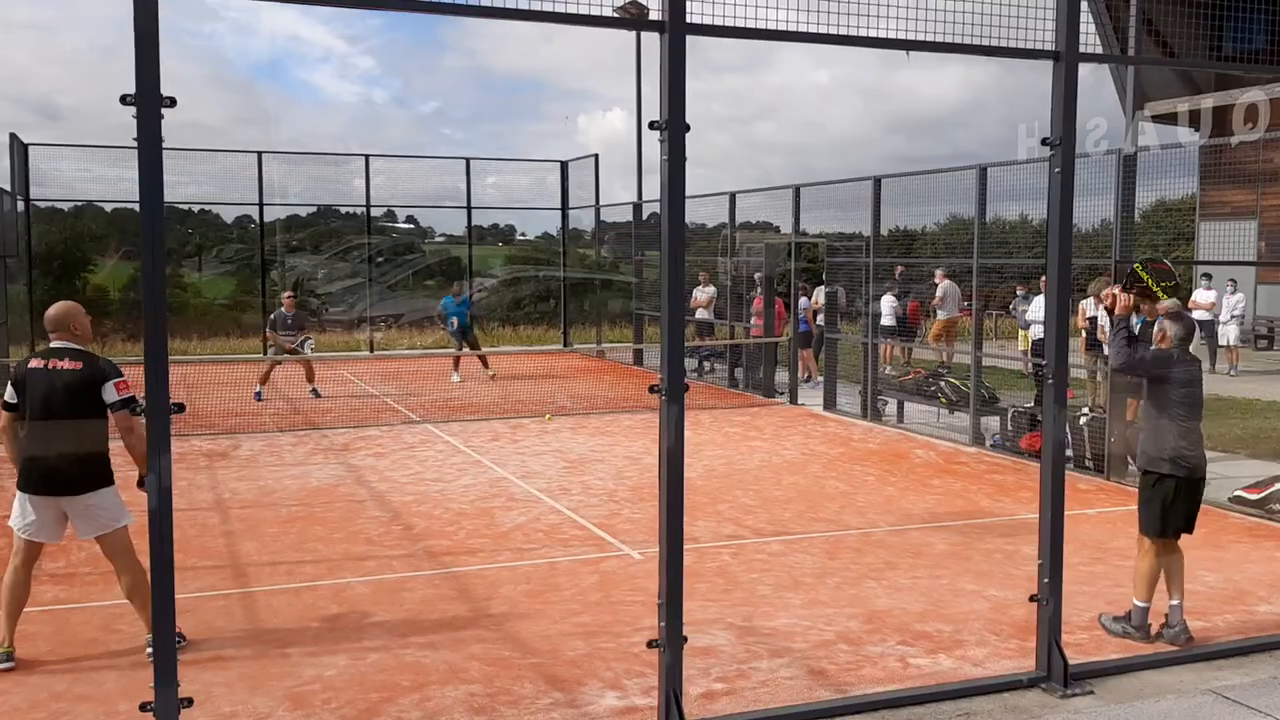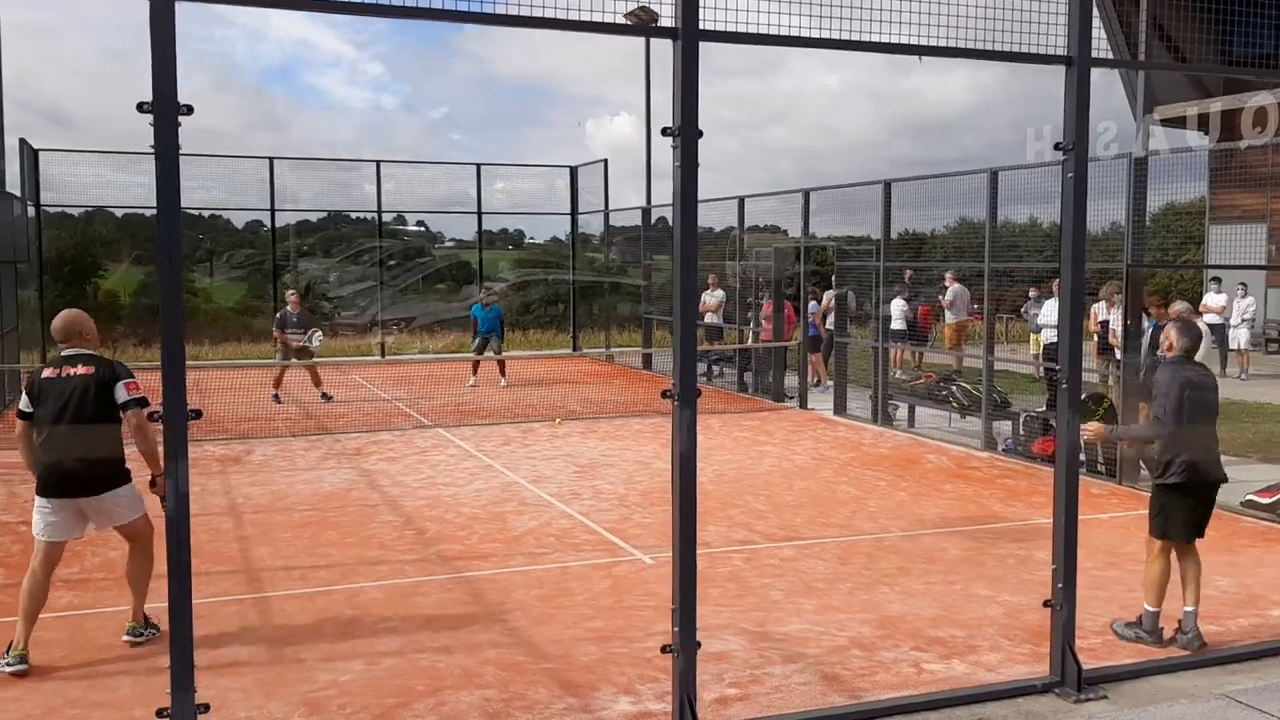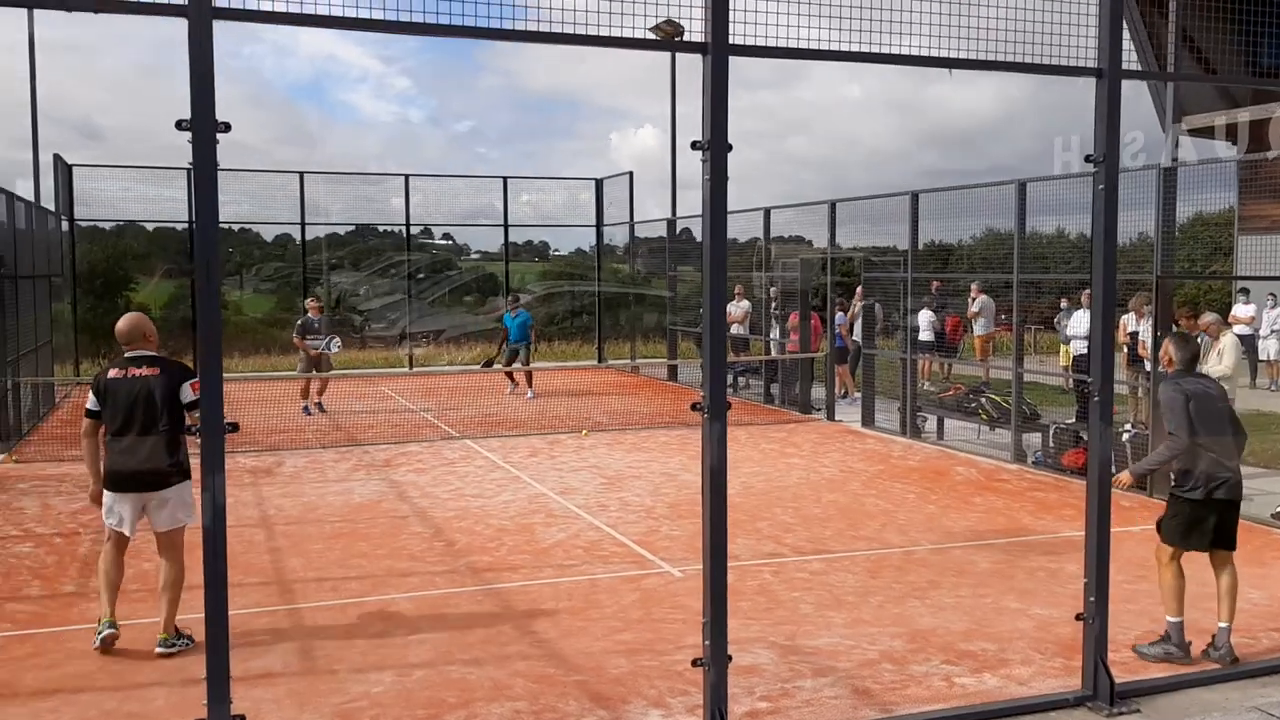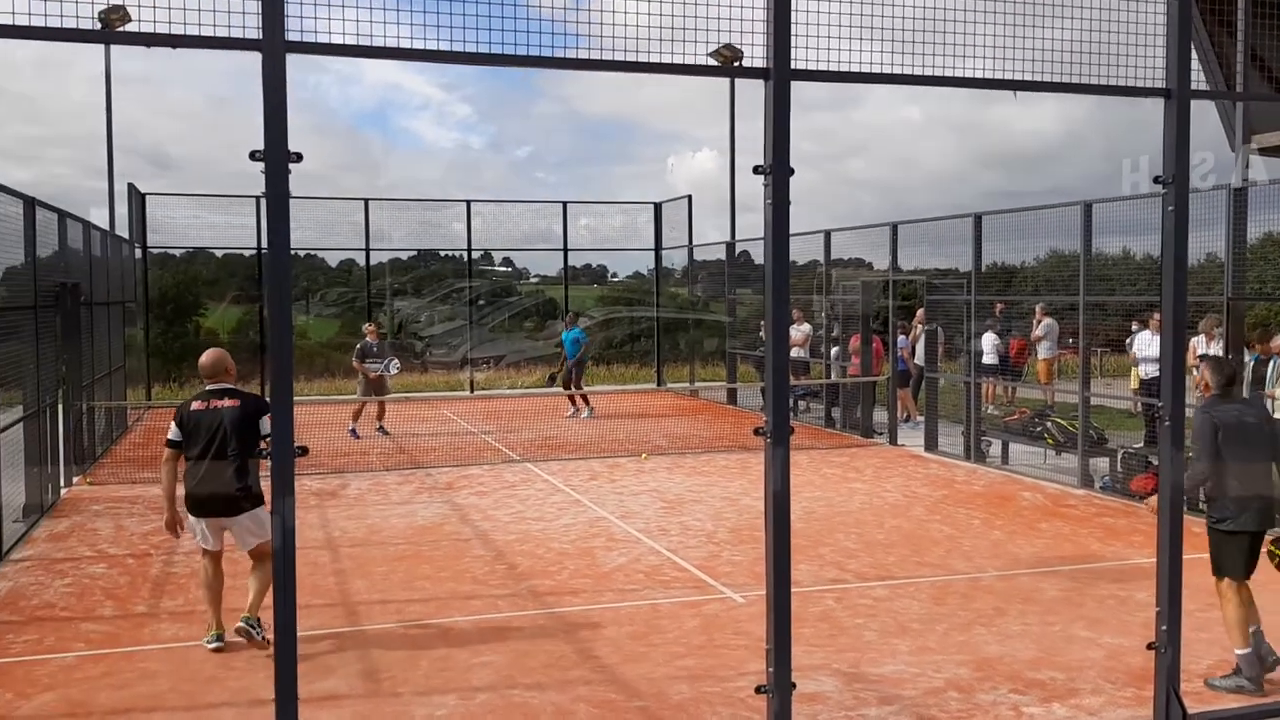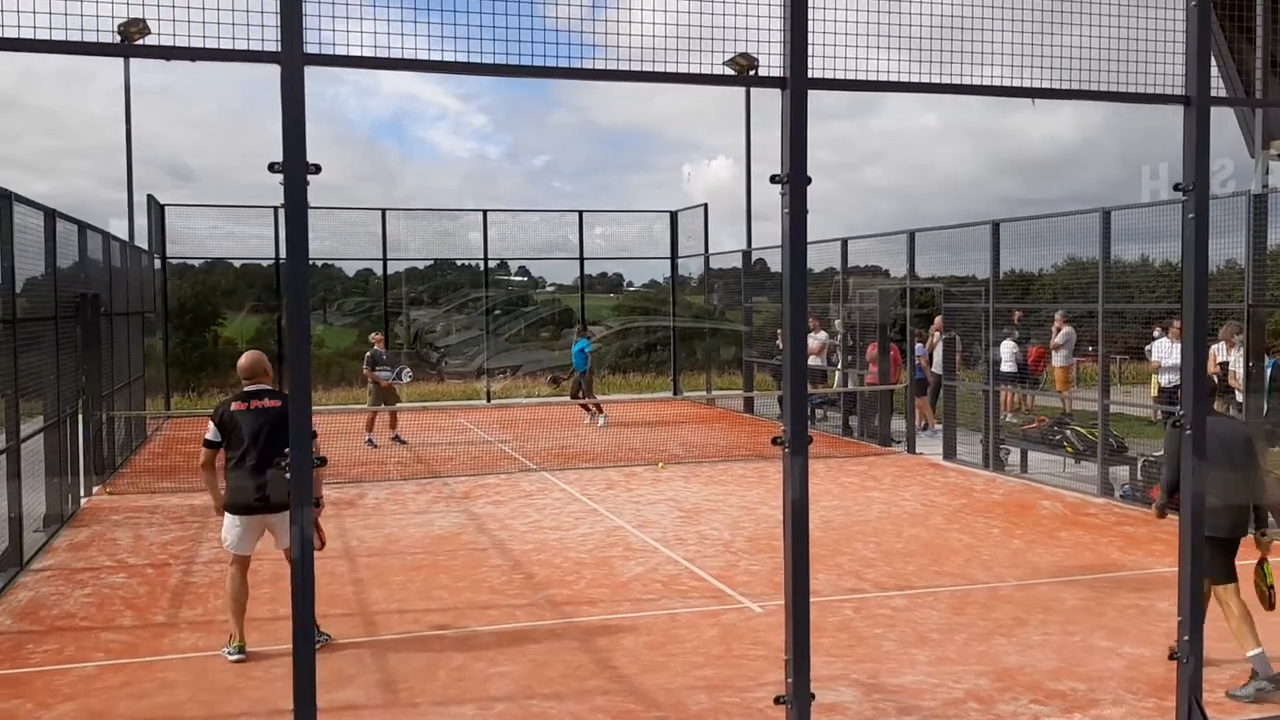
dt=0.3s
person 1, frame 1
right shoulder: (101, 368)
right elbow: (128, 427)
right wrist: (148, 472)
left hip: (35, 481)
right hip: (89, 481)
right knee: (123, 556)
right ankle: (155, 634)
person 1, frame 2
left shoulder: (38, 379)
right shoulder: (113, 372)
right elbow: (140, 426)
left wrist: (41, 478)
right wrist: (158, 473)
left hip: (55, 485)
right hip: (107, 479)
left knee: (41, 564)
right knee: (141, 539)
right ankle: (137, 623)
person 1, frame 3
left shoulder: (103, 378)
right shoulder: (178, 373)
left elbow: (88, 433)
right elbow: (200, 424)
left wrist: (96, 480)
left hip: (119, 479)
right hip: (167, 477)
left knee: (113, 547)
right knee: (170, 553)
left ankle: (107, 620)
right ankle: (168, 632)
person 1, frame 4
left shoulder: (186, 410)
right shoulder: (255, 405)
left elbow: (169, 462)
left wrist: (169, 508)
left hip: (200, 502)
right hip: (243, 499)
left knee: (211, 558)
right knee: (264, 558)
left ankle: (215, 630)
right ankle: (250, 616)
person 1, frame 5
left shoulder: (223, 410)
right shoulder: (291, 406)
left elbow: (206, 463)
left wrist: (217, 498)
right wrist: (317, 495)
left hip: (240, 503)
right hip: (282, 500)
left knee: (238, 567)
left ankle: (237, 641)
person 2, frame 1
left shoulder: (1166, 360)
right shoulder: (1189, 363)
left elbow: (1121, 361)
right elbow: (1135, 354)
left wrist: (1122, 316)
right wrist: (1120, 315)
left hip: (1166, 468)
right hip: (1190, 468)
left knee: (1150, 544)
right knee: (1168, 544)
left ankle: (1136, 622)
right ankle: (1176, 623)
person 2, frame 2
left shoulder: (1169, 372)
right shoulder: (1205, 376)
left elbow: (1162, 425)
left wrist: (1109, 432)
right wrist: (1130, 433)
left hip: (1179, 473)
right hip: (1207, 471)
left knee: (1158, 548)
right knee: (1186, 547)
left ankle: (1148, 626)
right ankle: (1189, 629)
person 2, frame 3
left shoulder: (1172, 387)
right shoulder: (1213, 387)
left elbow: (1178, 441)
right elbow: (1239, 435)
left wrist: (1137, 471)
left hip: (1195, 486)
right hip: (1227, 485)
left knee: (1167, 555)
right knee: (1223, 561)
left ankle: (1175, 641)
right ankle: (1222, 644)
person 2, frame 4
left shoulder: (1207, 414)
left elbow: (1202, 470)
left wrist: (1163, 498)
left hip: (1230, 511)
left knee: (1229, 587)
right knee: (1231, 578)
left ankle: (1248, 672)
person 2, frame 5
left shoulder: (1181, 425)
right shoulder: (1239, 428)
left elbow: (1171, 478)
left wrist: (1161, 505)
left hip: (1207, 519)
right hip: (1236, 518)
left knee: (1228, 595)
right knee: (1205, 577)
